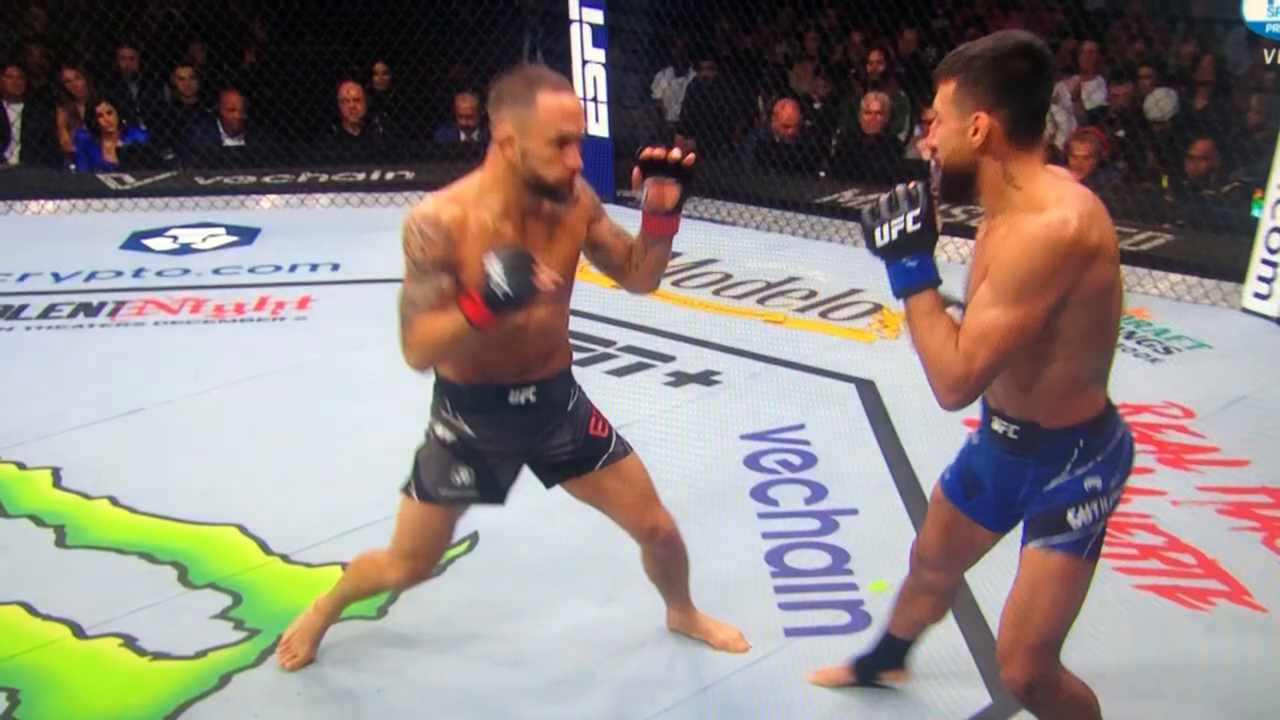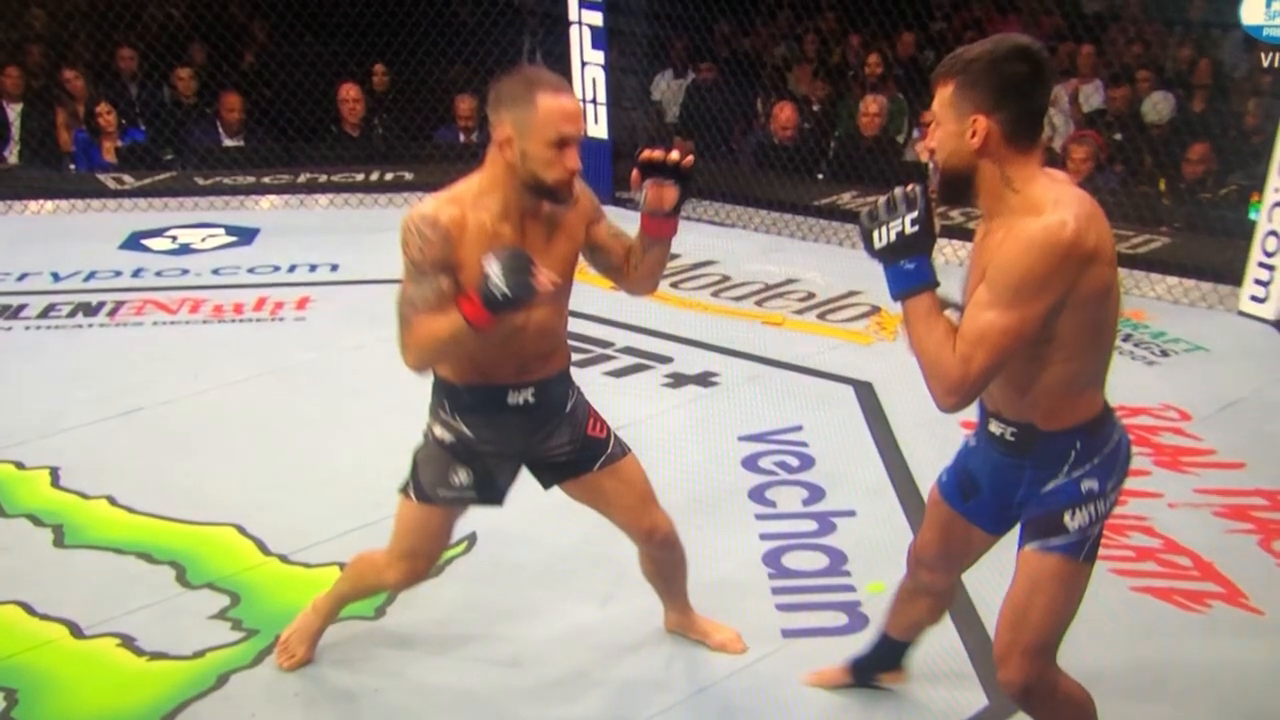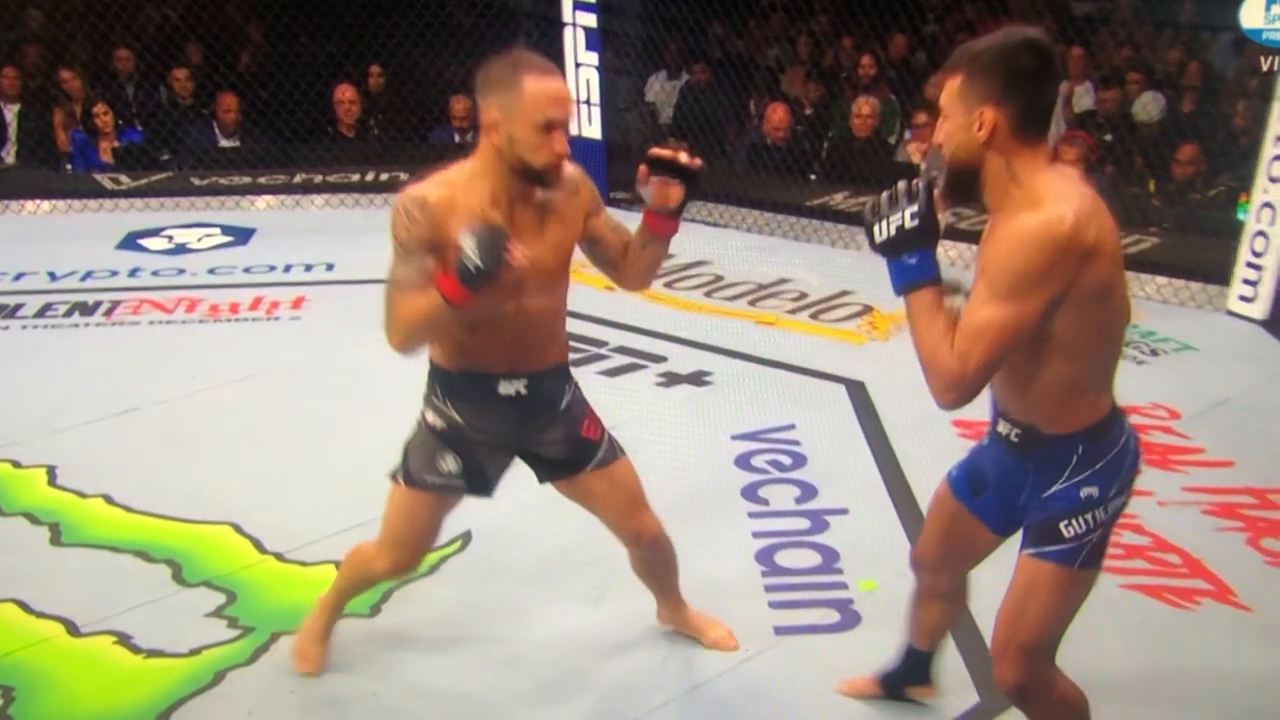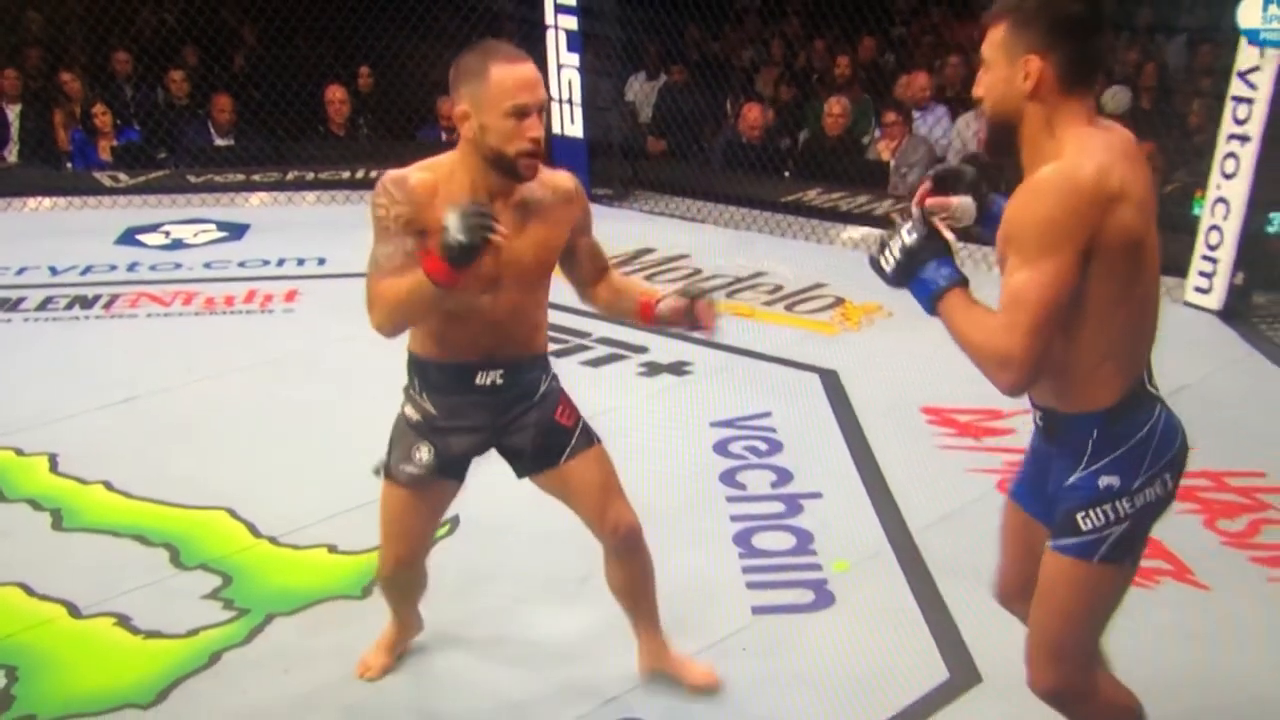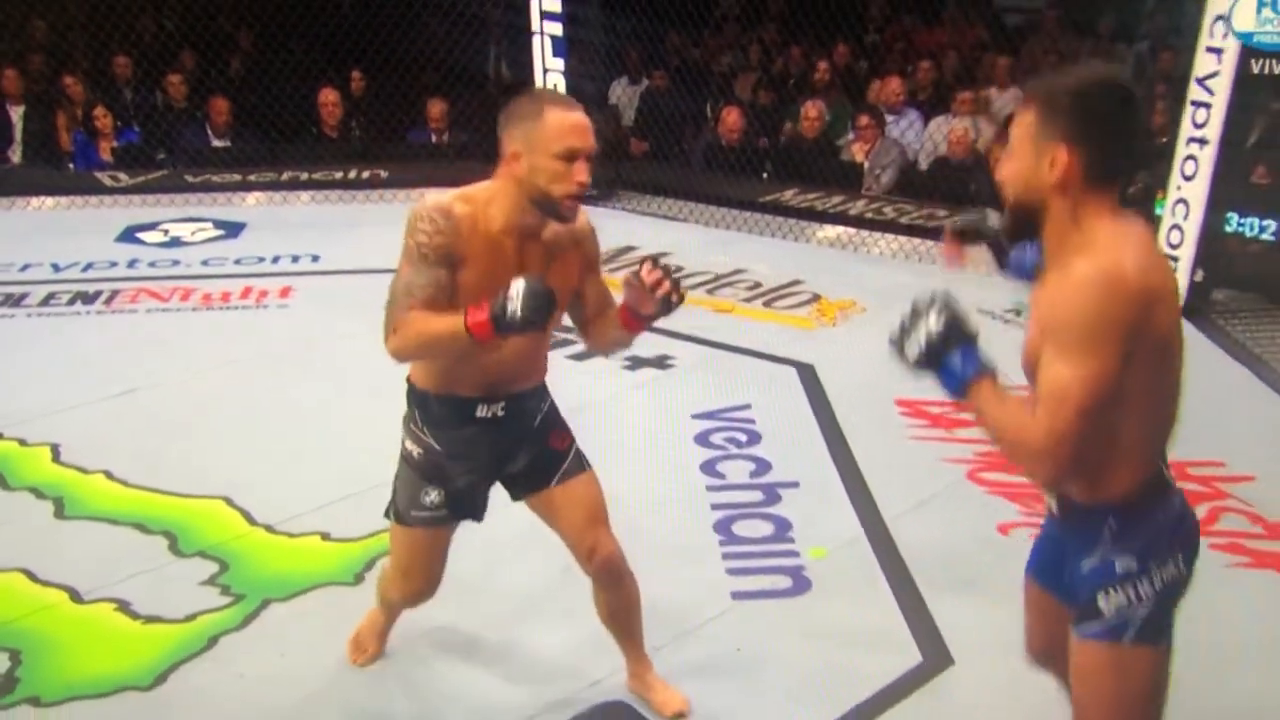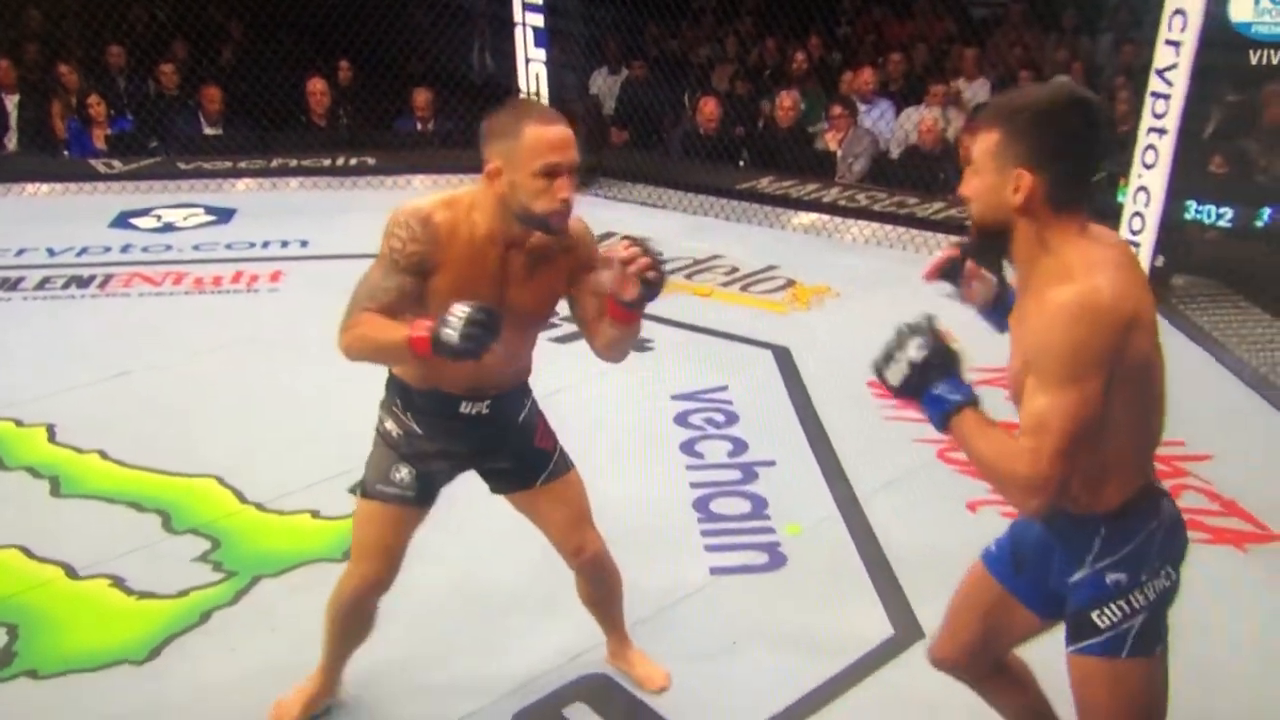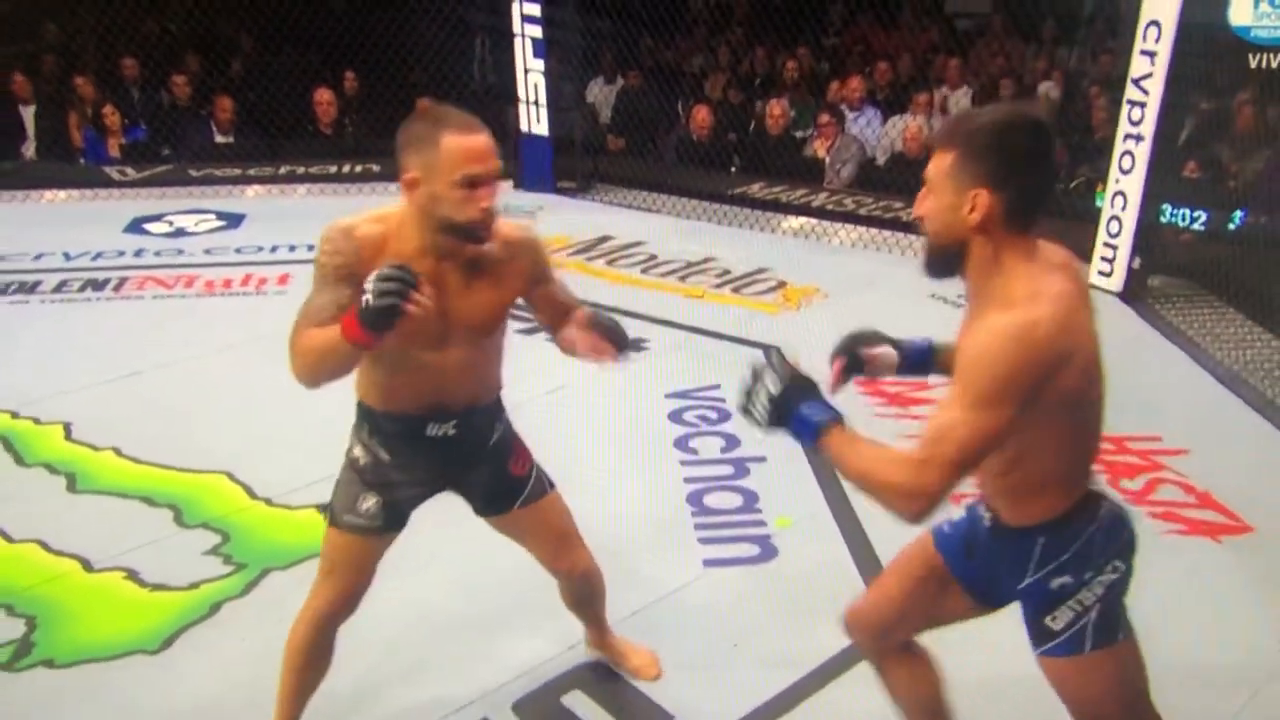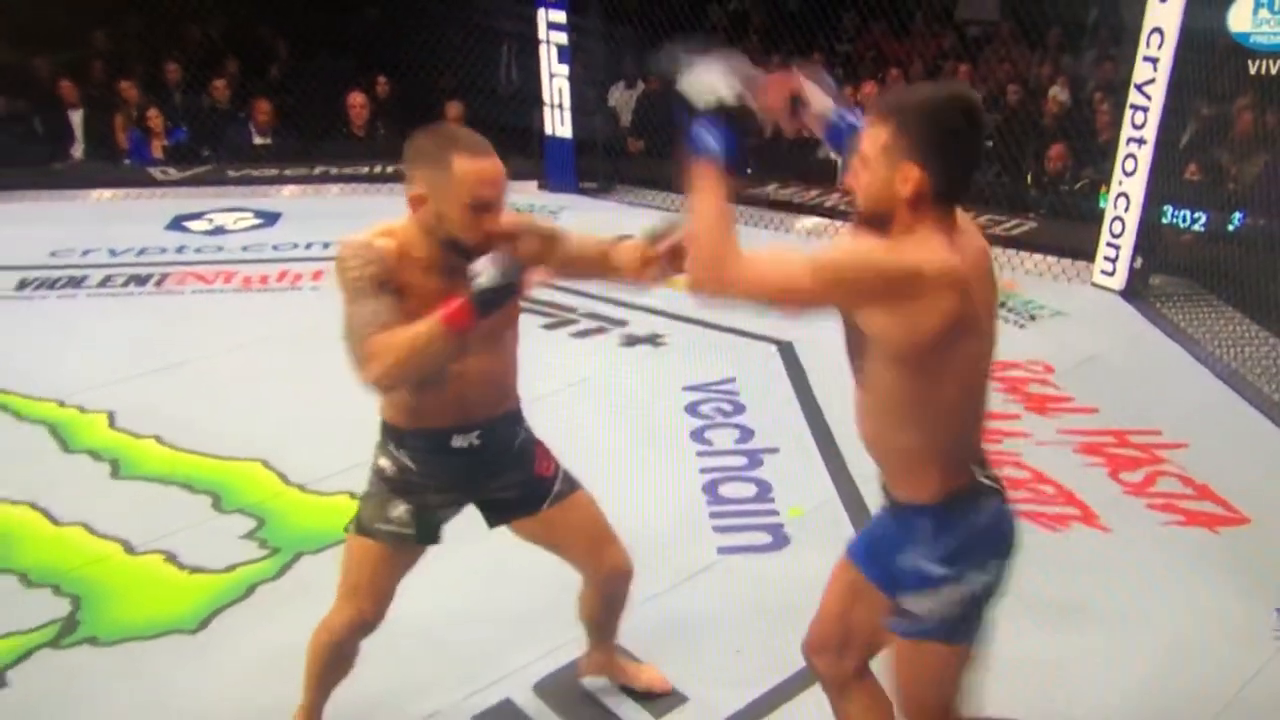
dt=0.5s
person 1, frame 1
left shoulder: (1052, 225)
right shoulder: (1019, 198)
left elbow: (955, 380)
left wrist: (909, 265)
left hip: (1071, 460)
right hip: (1002, 437)
right knee: (932, 560)
right ankle: (885, 658)
person 1, frame 2
left shoulder: (1049, 228)
right shoulder: (1015, 201)
left elbow: (953, 383)
left wrist: (908, 268)
left hip: (1068, 462)
right hip: (1000, 439)
right knee: (929, 562)
right ankle: (882, 659)
person 1, frame 3
left shoulder: (1047, 225)
right shoulder: (1042, 191)
left elbow: (953, 382)
left wrist: (911, 264)
left hip: (1078, 464)
right hip: (1017, 441)
right knee: (934, 564)
person 1, frame 4
left shoulder: (1064, 180)
right shoulder: (1109, 145)
left elbow: (1012, 364)
left wrist: (934, 274)
right wrist: (992, 213)
left hip: (1110, 450)
right hip: (1073, 432)
right knee: (1020, 593)
person 1, frame 5
left shoulder: (1101, 272)
right shoulder: (1108, 237)
left elbow: (1046, 455)
left wrist: (960, 367)
left hip: (1126, 540)
right hip: (1081, 517)
right knee: (1052, 650)
person 1, frame 6
left shoulder: (1078, 296)
right shoulder: (1083, 251)
left elbow: (1035, 484)
left wrist: (943, 395)
right wrist: (1001, 303)
left hip: (1115, 550)
right hip: (1057, 526)
right knee: (959, 652)
person 1, frame 7
left shoulder: (1022, 322)
right shoulder: (1040, 265)
left elbow: (914, 492)
left wrist: (811, 421)
right wrist: (915, 357)
left hip: (1064, 551)
right hip: (997, 524)
right knee: (873, 629)
person 1, frame 8
left shoulder: (889, 270)
right shoulder: (956, 235)
left elbow: (714, 271)
right elbow: (894, 168)
left wrist: (709, 140)
right wrist: (830, 117)
left hip: (947, 536)
right hip: (911, 514)
right knee: (831, 657)
person 2, frame 1
left shoulder: (575, 200)
right shoulder: (438, 222)
left elbow: (639, 277)
right elbow: (417, 350)
left wrist: (662, 212)
right wrist: (485, 302)
left hip: (557, 400)
right hip: (470, 414)
left knee: (657, 529)
right knee: (406, 566)
left ankle: (683, 612)
right ankle: (323, 609)
person 2, frame 2
left shoulder: (574, 202)
right shoulder: (438, 223)
left elbow: (637, 279)
right elbow: (416, 351)
left wrist: (659, 214)
right wrist: (484, 304)
left hip: (555, 402)
right hip: (468, 415)
left knee: (655, 530)
right knee: (404, 567)
left ankle: (680, 613)
right ankle: (321, 609)
person 2, frame 3
left shoulder: (571, 188)
right shoulder: (428, 206)
left elbow: (632, 269)
right elbow: (402, 335)
left wrist: (663, 210)
right wrist: (458, 278)
left hip: (552, 395)
right hip: (462, 402)
left knee: (644, 531)
right knee: (395, 555)
left ankle: (675, 609)
right ankle: (324, 613)
person 2, frame 4
left shoulder: (561, 195)
right shoulder: (408, 193)
left elbow: (598, 285)
right elbow: (384, 317)
left wrist: (664, 308)
right wrist: (446, 261)
left hip: (530, 387)
right hip: (441, 395)
left knee: (620, 526)
right knee: (397, 559)
left ankle: (654, 648)
right ankle: (403, 626)
person 2, frame 5
left shoulder: (576, 235)
right shoulder: (445, 220)
left elbow: (601, 337)
right elbow: (401, 338)
left wrist: (637, 311)
right wrist: (491, 320)
left hip: (529, 414)
right hip: (444, 424)
left knee: (604, 558)
right knee: (410, 586)
right ankle: (382, 613)
person 2, frame 6
left shoulder: (570, 240)
right shoulder: (426, 227)
left elbow: (608, 348)
right elbow: (354, 335)
left wrist: (628, 301)
right wrist: (432, 335)
left hip: (509, 412)
right hip: (421, 415)
left knee: (587, 550)
right knee: (366, 580)
left ankle: (620, 647)
person 2, frame 7
left shoulder: (512, 248)
right shoulder: (355, 245)
left elbow: (560, 317)
right elbow: (305, 366)
left wrist: (590, 333)
right wrist: (363, 324)
left hip: (483, 433)
right hip: (390, 441)
left knee: (575, 565)
right knee: (331, 602)
left ankle: (602, 639)
person 2, frame 8
left shoulder: (513, 240)
right shoulder: (372, 258)
left elbow: (602, 258)
right elbow: (382, 370)
left wrist: (651, 253)
right wrist: (467, 307)
left hip: (505, 442)
right hip: (416, 457)
left knee: (612, 566)
right knee: (355, 615)
left ankle: (602, 656)
